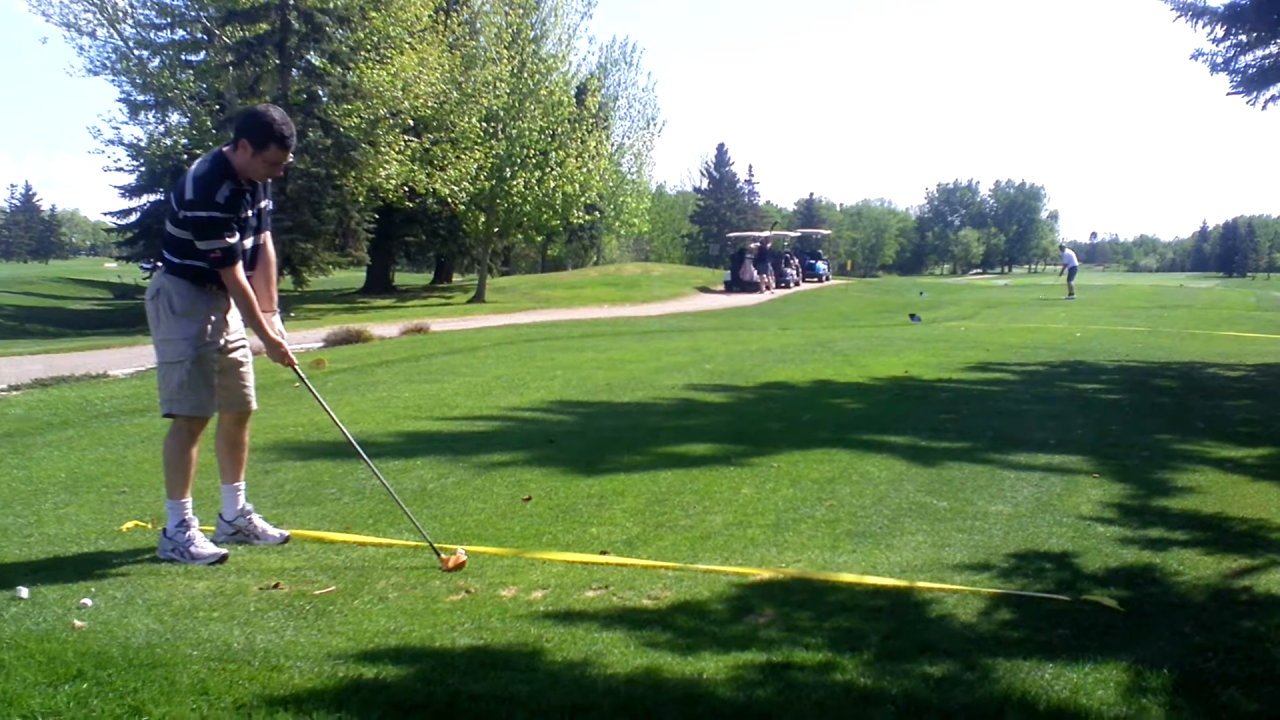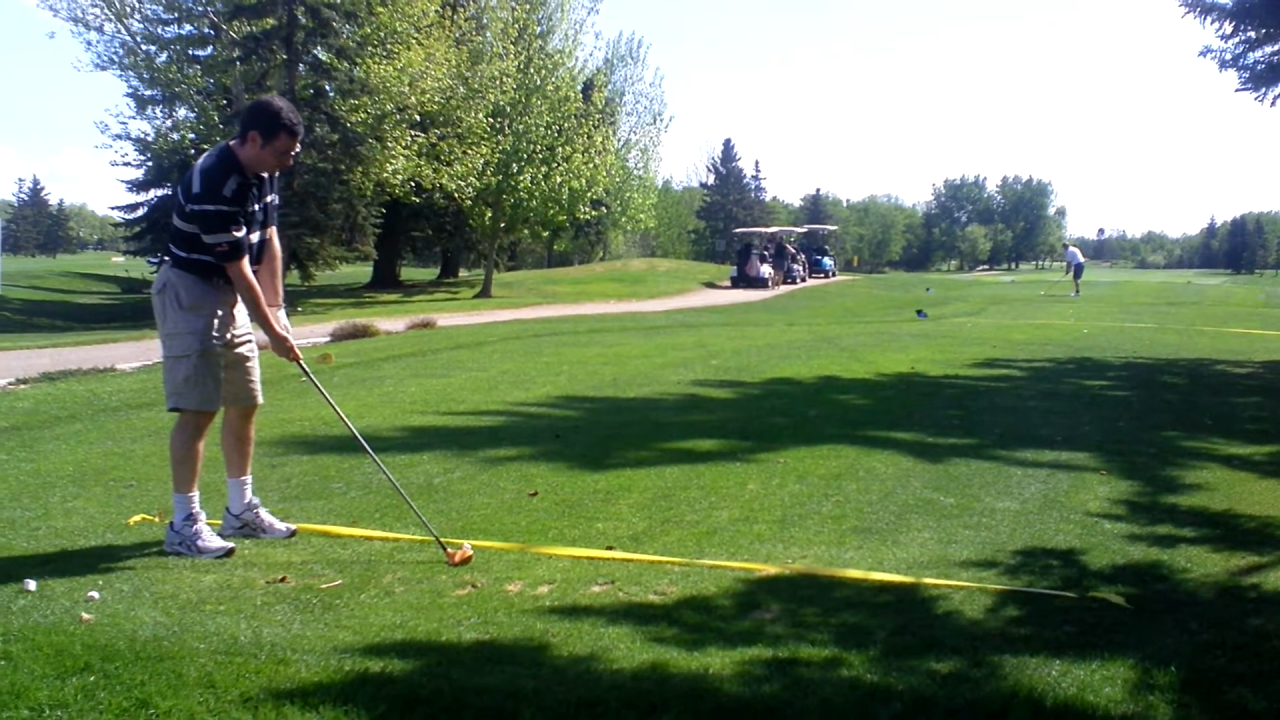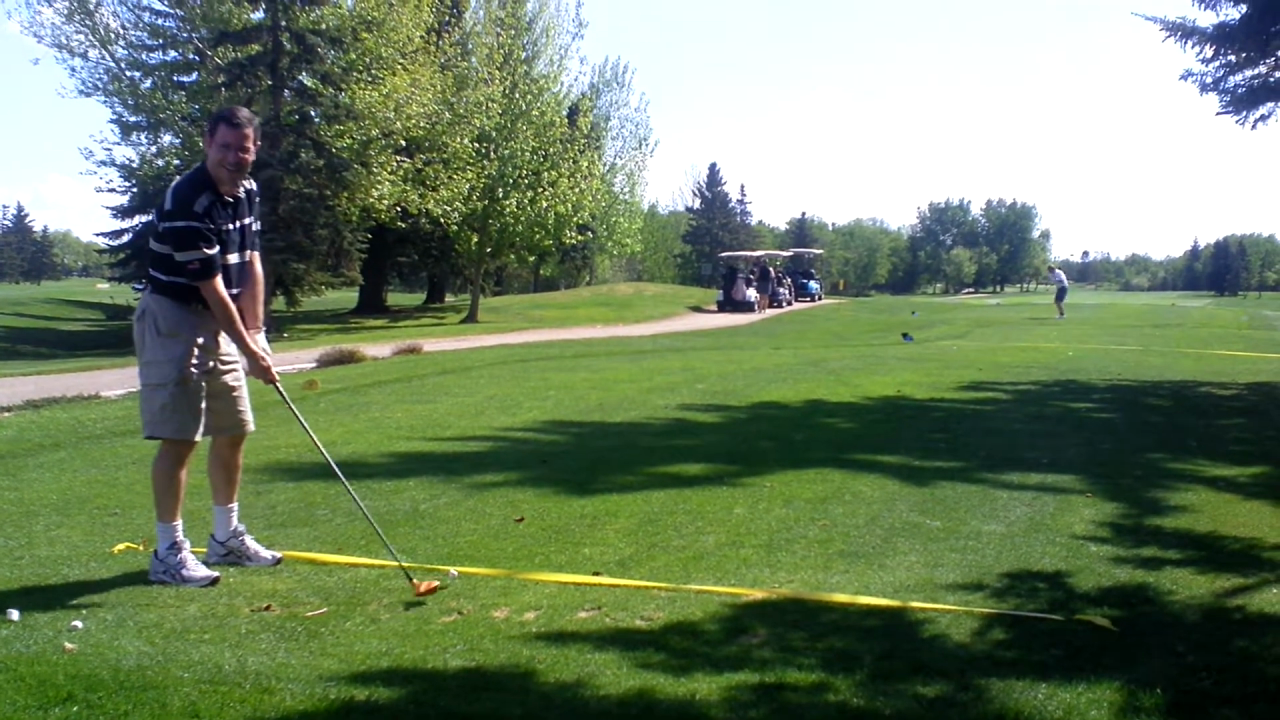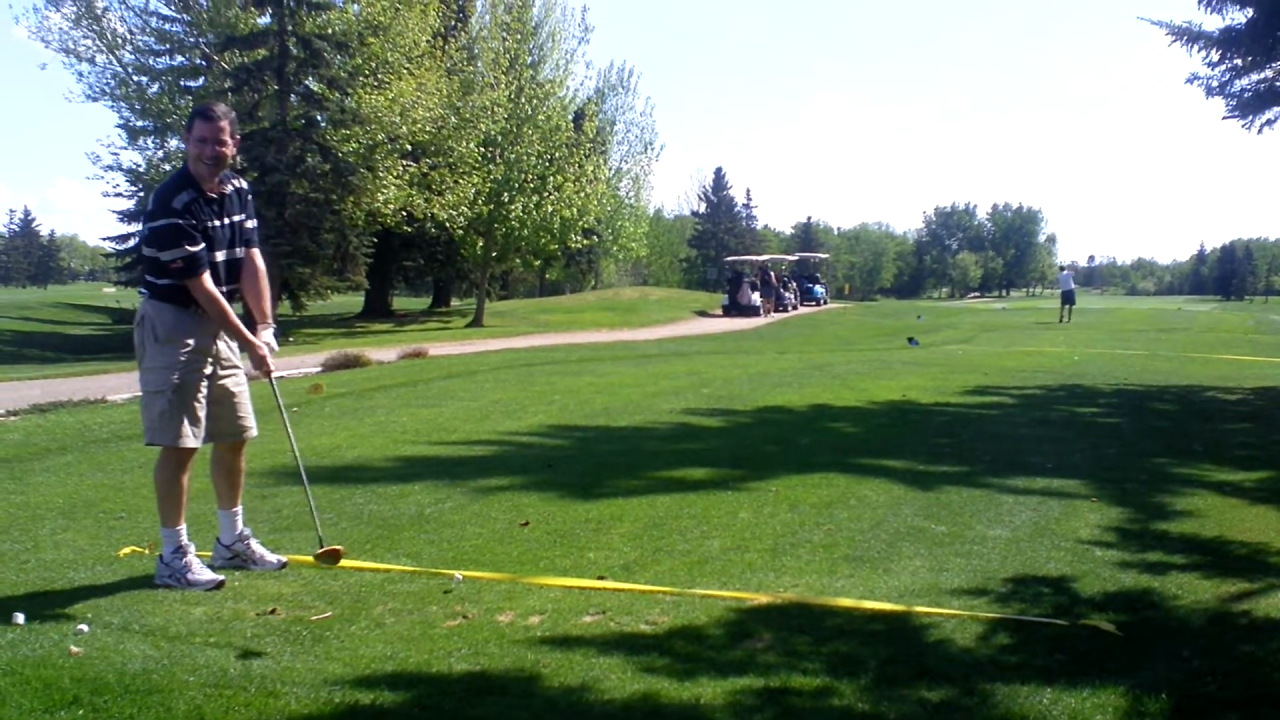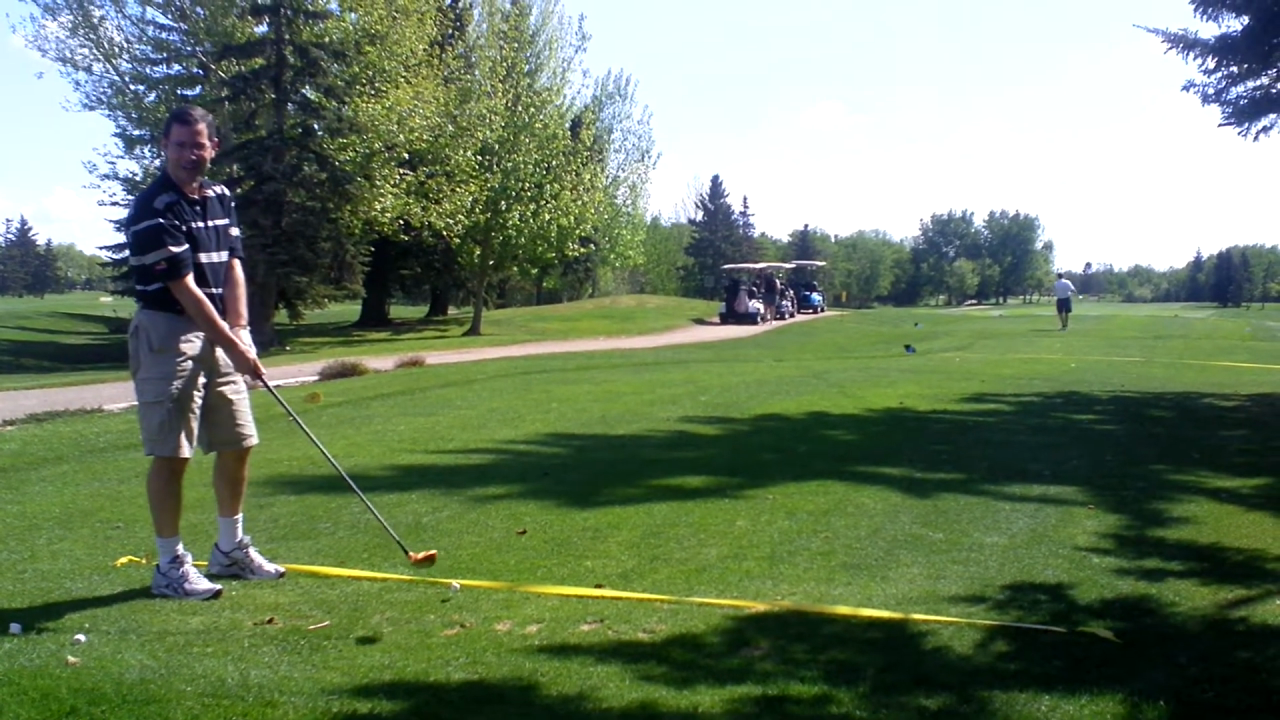
dt=1s
person 1, frame 1
left shoulder: (255, 178)
right shoulder: (206, 191)
left elbow: (263, 246)
right elbow: (234, 275)
left wrist: (272, 314)
right wrist: (267, 336)
left hip: (222, 299)
right hip: (183, 299)
left knee: (238, 409)
right knee: (191, 414)
left ankle: (235, 515)
right ankle: (178, 528)
person 1, frame 2
left shoulder: (263, 173)
right shoulder: (214, 184)
left elbow: (268, 242)
right elbow: (240, 269)
left wrist: (277, 310)
right wrist: (273, 332)
left hip: (229, 294)
right hip: (190, 293)
left knee: (244, 403)
right knee: (197, 408)
left ankle: (242, 509)
right ankle: (185, 523)
person 1, frame 3
left shoulder: (246, 191)
right shoulder: (187, 202)
left elbow: (250, 264)
right elbow: (212, 288)
left wrist: (257, 333)
right wrist: (250, 350)
left hip: (215, 321)
right hip: (172, 319)
left knee: (232, 431)
right knee: (179, 436)
left ankle: (227, 537)
right ankle: (168, 552)
person 1, frame 4
left shoulder: (238, 190)
right shoulder: (171, 203)
left elbow: (250, 261)
right elbow: (201, 287)
left wrist: (265, 327)
right wrist: (248, 342)
left hip: (219, 324)
right hip: (172, 324)
left knee: (234, 435)
right knee: (178, 443)
left ankle: (232, 540)
right ankle: (174, 556)
person 1, frame 5
left shoulder: (220, 197)
right shoulder: (152, 208)
left elbow: (233, 267)
right elbow: (185, 290)
left wrist: (241, 331)
right wrist: (234, 347)
left hip: (217, 334)
right hip: (167, 334)
left knee: (237, 443)
right knee: (171, 453)
left ankle: (231, 549)
right ankle: (170, 566)
